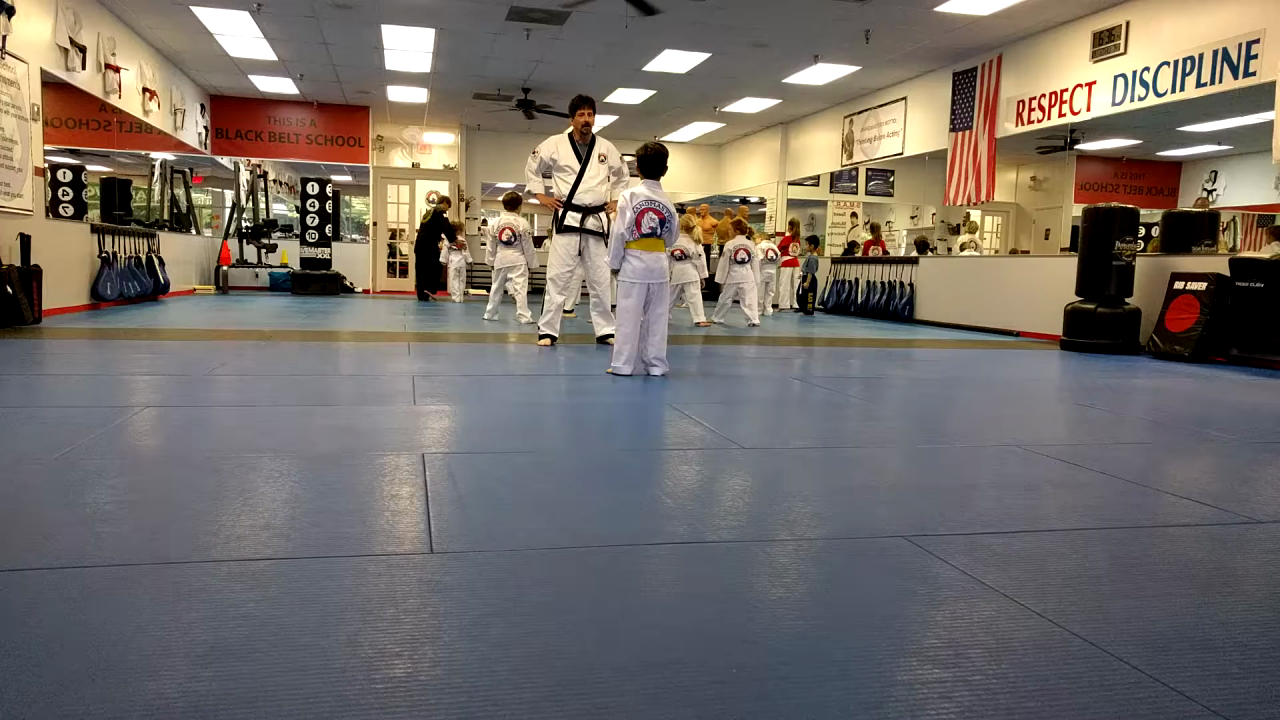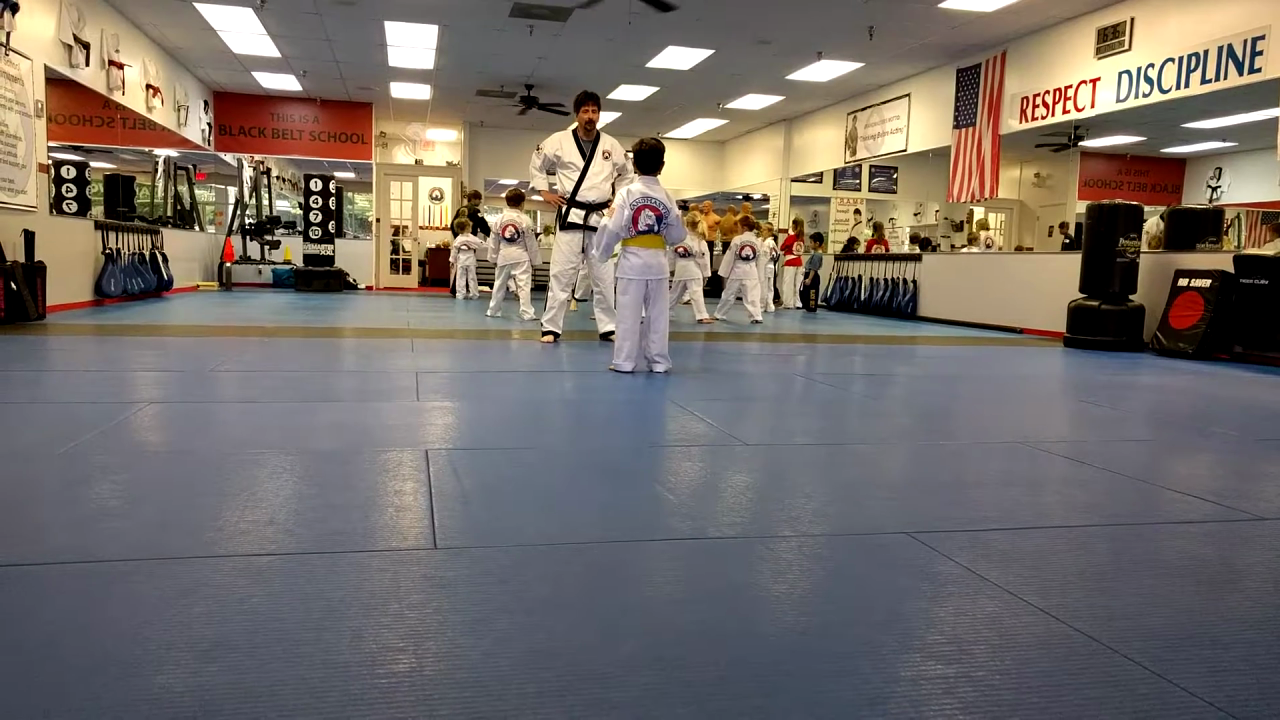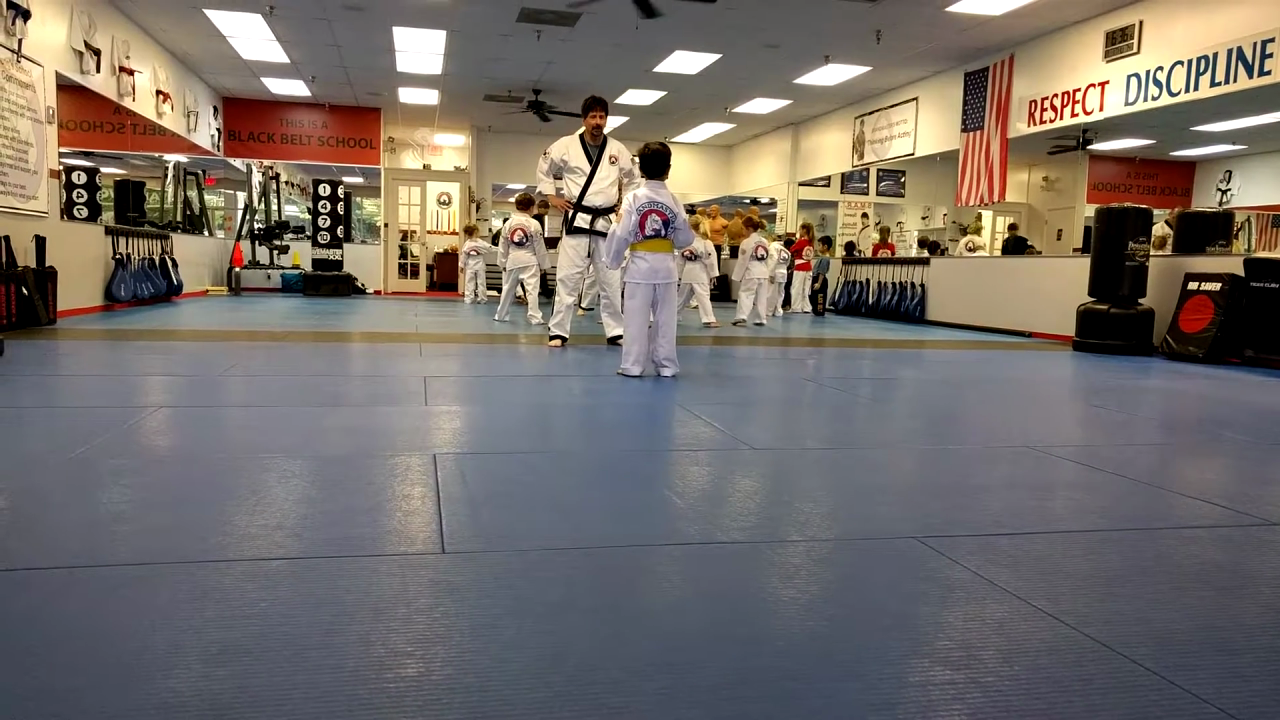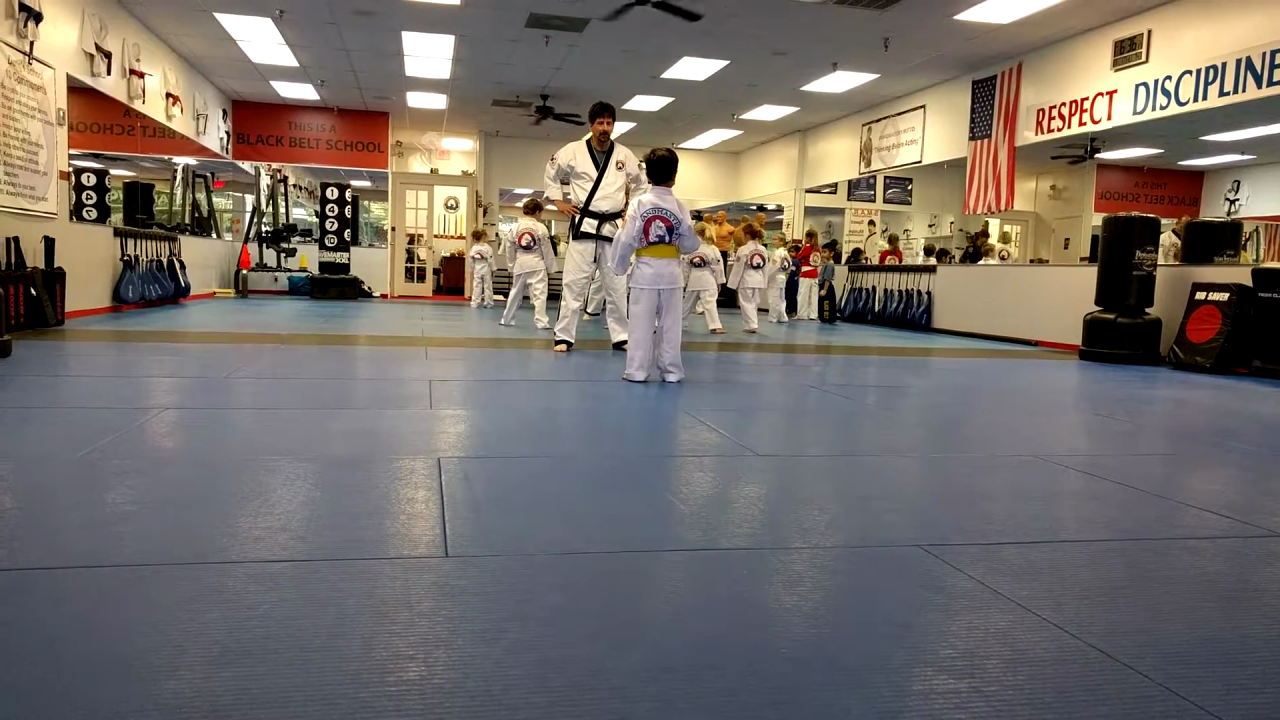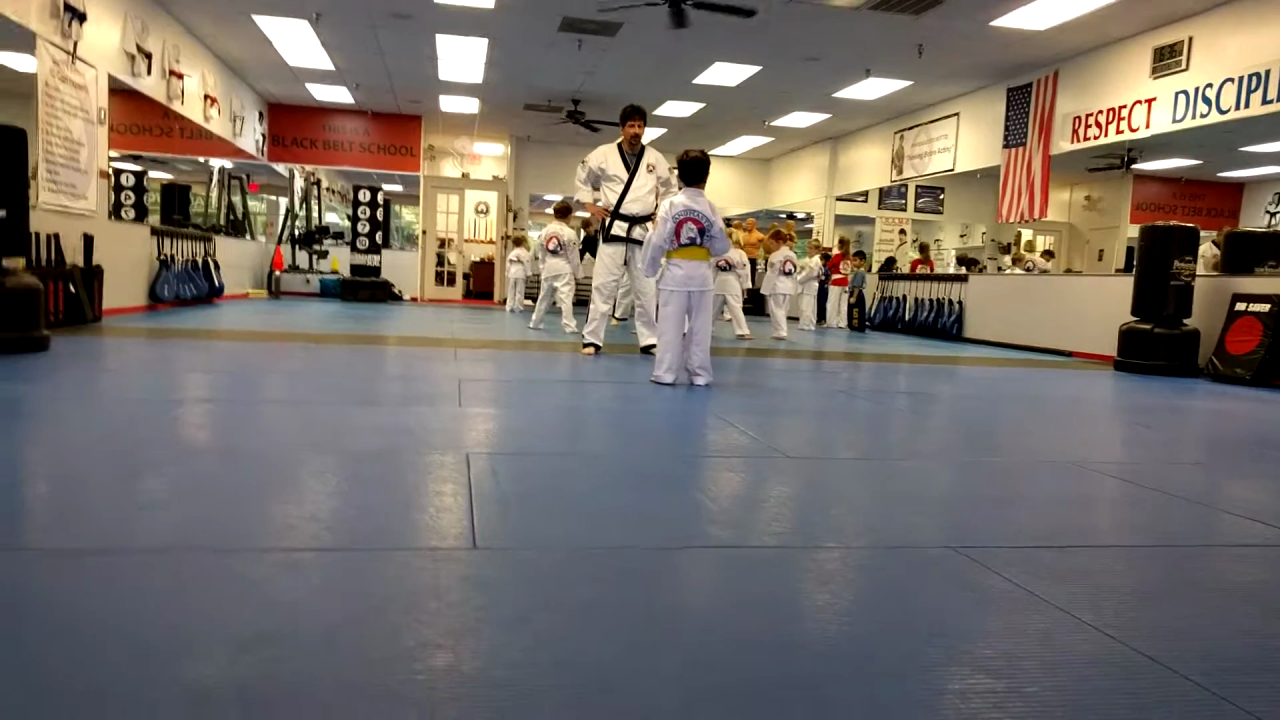
dt=1s
person 1, frame 1
left shoulder: (606, 148)
right shoulder: (555, 144)
left elbow: (622, 175)
right elbow: (532, 167)
left wrist: (615, 201)
right wrist: (541, 195)
left hip: (597, 220)
right hip: (567, 219)
left knee: (601, 280)
right knee: (558, 277)
left ankle: (605, 331)
right ankle: (548, 331)
person 1, frame 2
left shoulder: (611, 145)
right shoulder: (559, 141)
left elbow: (626, 173)
right elbow: (537, 165)
right wrist: (545, 192)
left hip: (600, 217)
right hip: (571, 215)
left knee: (604, 277)
right knee: (561, 274)
left ankle: (608, 327)
right ankle: (551, 327)
person 1, frame 3
left shoulder: (618, 150)
right shoulder: (566, 145)
left elbow: (633, 179)
right elbow: (544, 169)
right wrist: (552, 197)
left hip: (607, 222)
right hip: (577, 220)
left knee: (611, 281)
right knee: (568, 278)
left ankle: (615, 332)
right ankle: (558, 331)
person 1, frame 4
left shoulder: (625, 155)
right shoulder: (573, 151)
left elbow: (640, 184)
right elbow: (551, 174)
right wrist: (559, 201)
left hip: (614, 227)
right hip: (584, 225)
left knee: (617, 286)
right knee: (574, 283)
left ankle: (621, 337)
right ankle: (564, 336)
person 1, frame 5
left shoulder: (655, 158)
right shoulder: (604, 154)
left elbow: (670, 188)
right elbow: (582, 178)
right wrist: (590, 205)
left hip: (644, 230)
right hip: (614, 228)
left knee: (646, 289)
right knee: (604, 285)
left ankle: (649, 340)
right ankle: (592, 339)
person 2, frame 1
left shoulder: (628, 196)
right shoulder: (667, 202)
left elbow: (619, 233)
right elbow: (672, 238)
left wrist: (615, 263)
left hip: (633, 263)
right hip: (659, 265)
left knee: (629, 317)
right knee: (657, 317)
left ankle: (623, 364)
right ankle: (656, 364)
person 2, frame 2
left shoulder: (626, 193)
right shoulder: (666, 197)
left elbow: (613, 229)
right elbow: (678, 235)
left wrist: (600, 252)
left hip: (632, 261)
right hip: (658, 261)
left knee: (629, 314)
right knee: (657, 314)
left ankle: (624, 361)
right ankle: (658, 361)
person 2, frame 3
left shoulder: (633, 198)
right shoulder: (674, 201)
left elbow: (621, 235)
right elbow: (685, 239)
left wrist: (612, 260)
left hip: (640, 265)
right hip: (666, 266)
left knee: (637, 318)
right knee: (665, 319)
left ankle: (633, 365)
right ankle: (666, 365)
person 2, frame 4
left shoulder: (638, 203)
right shoulder: (679, 207)
left elbow: (627, 240)
right elbow: (690, 244)
left wrist: (619, 267)
left hip: (645, 271)
right hip: (671, 272)
left knee: (641, 324)
right knee: (670, 324)
left ankle: (637, 370)
right ankle: (671, 370)
person 2, frame 5
left shoulder: (670, 205)
right shoulder: (710, 208)
left elbow: (657, 241)
right elbow: (721, 246)
left wrist: (649, 269)
left hip: (675, 272)
right hip: (702, 274)
left knee: (671, 325)
right knee: (700, 327)
left ankle: (666, 372)
right ankle: (699, 373)
